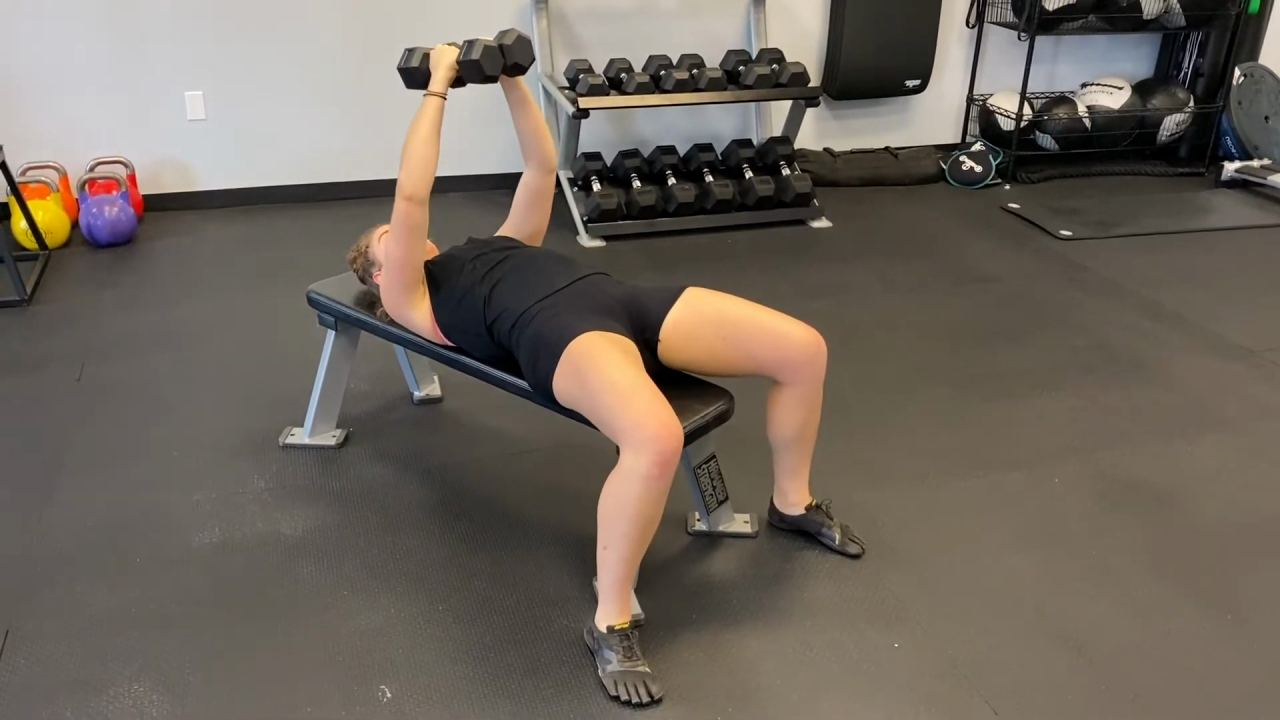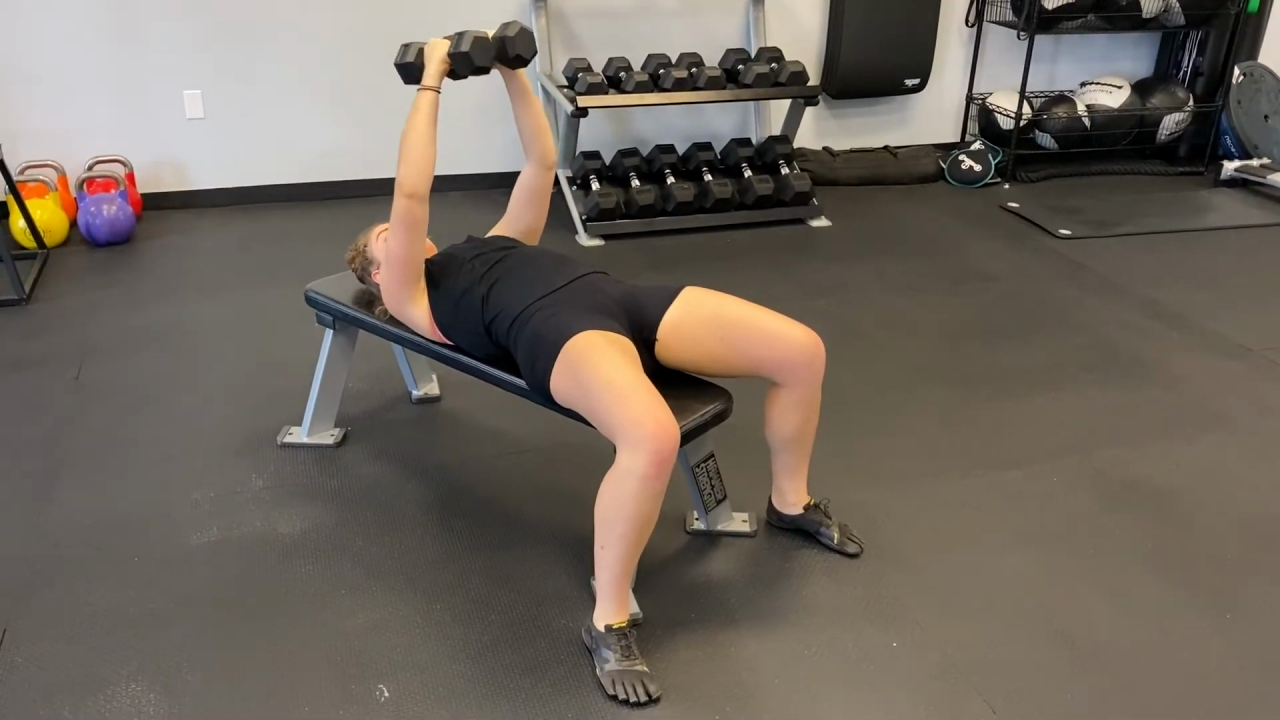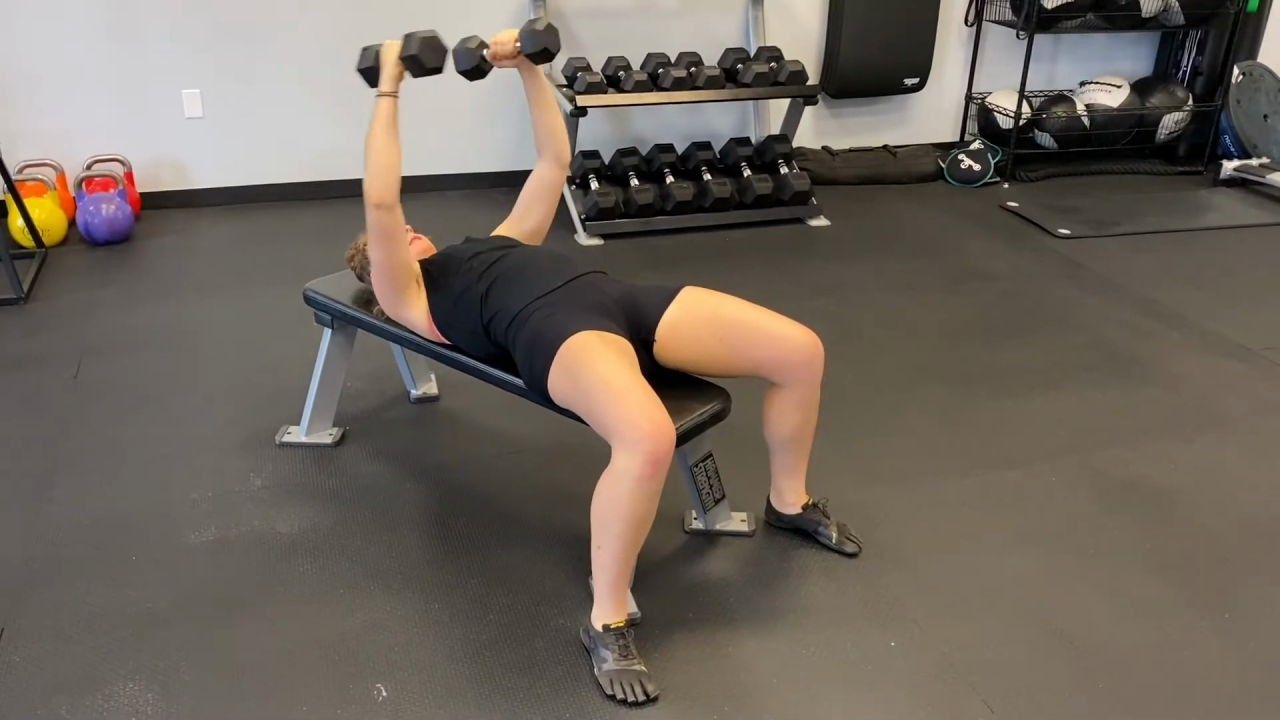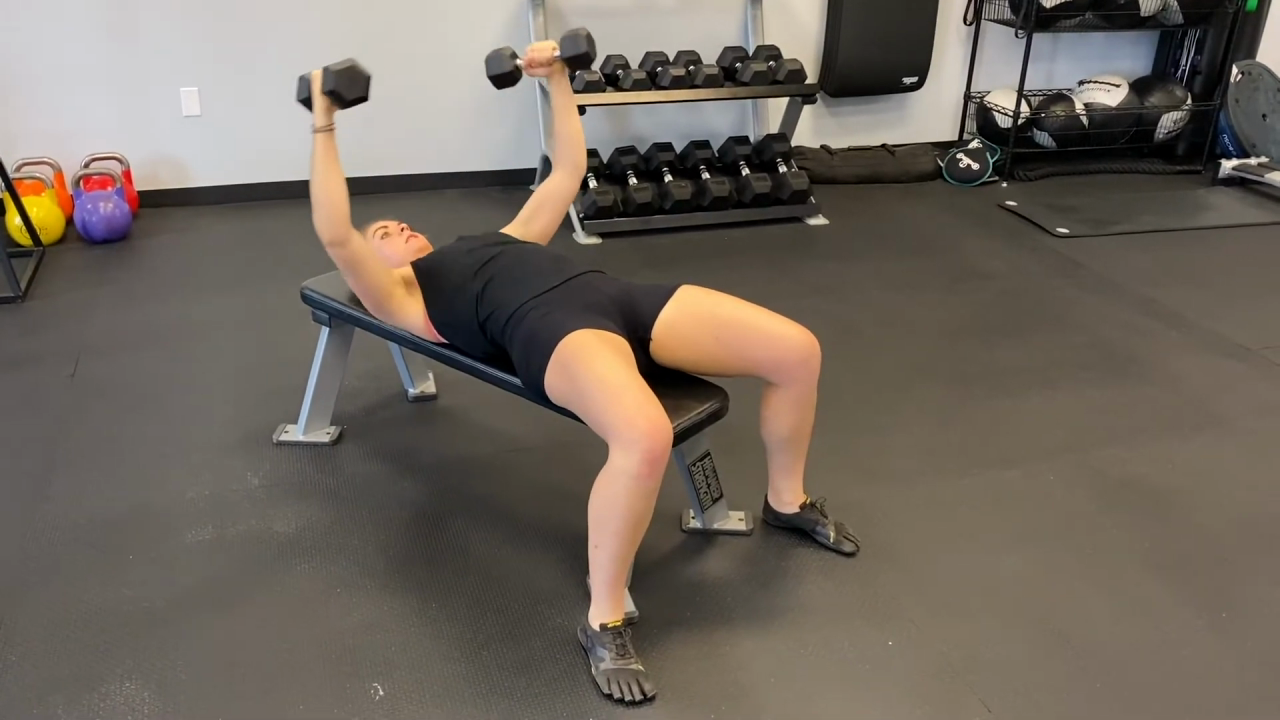
dt=0.3s
person 1, frame 1
left shoulder: (494, 246)
right shoulder: (408, 297)
left elbow: (542, 167)
right elbow: (411, 194)
left wrist: (509, 80)
right wrist: (437, 88)
left hip: (621, 299)
right hip: (556, 329)
left knee: (804, 350)
right knee: (656, 440)
left ankle: (793, 503)
right ankle: (610, 625)
person 1, frame 2
left shoulder: (493, 244)
right shoulder: (408, 294)
left elbow: (541, 163)
right elbow: (411, 191)
left wrist: (510, 73)
right wrist: (431, 82)
left hip: (619, 299)
right hip: (553, 328)
left knee: (802, 350)
right knee: (652, 439)
left ankle: (791, 503)
right ankle: (608, 624)
person 1, frame 3
left shoulder: (495, 244)
right shoulder: (407, 298)
left elbow: (554, 162)
right elbow: (378, 205)
left wrist: (526, 68)
right wrist: (388, 91)
left hip: (619, 300)
right hip: (551, 329)
left knee: (802, 351)
right knee: (647, 440)
left ankle: (789, 502)
right ankle: (606, 624)
person 1, frame 4
left shoulder: (499, 239)
right shoulder: (401, 295)
left elbow: (568, 172)
right elbow: (336, 235)
left wrist: (557, 81)
right wrist: (324, 125)
left hip: (616, 296)
right hip: (547, 325)
left knee: (797, 351)
right knee: (645, 438)
left ankle: (786, 500)
right ankle: (603, 622)
